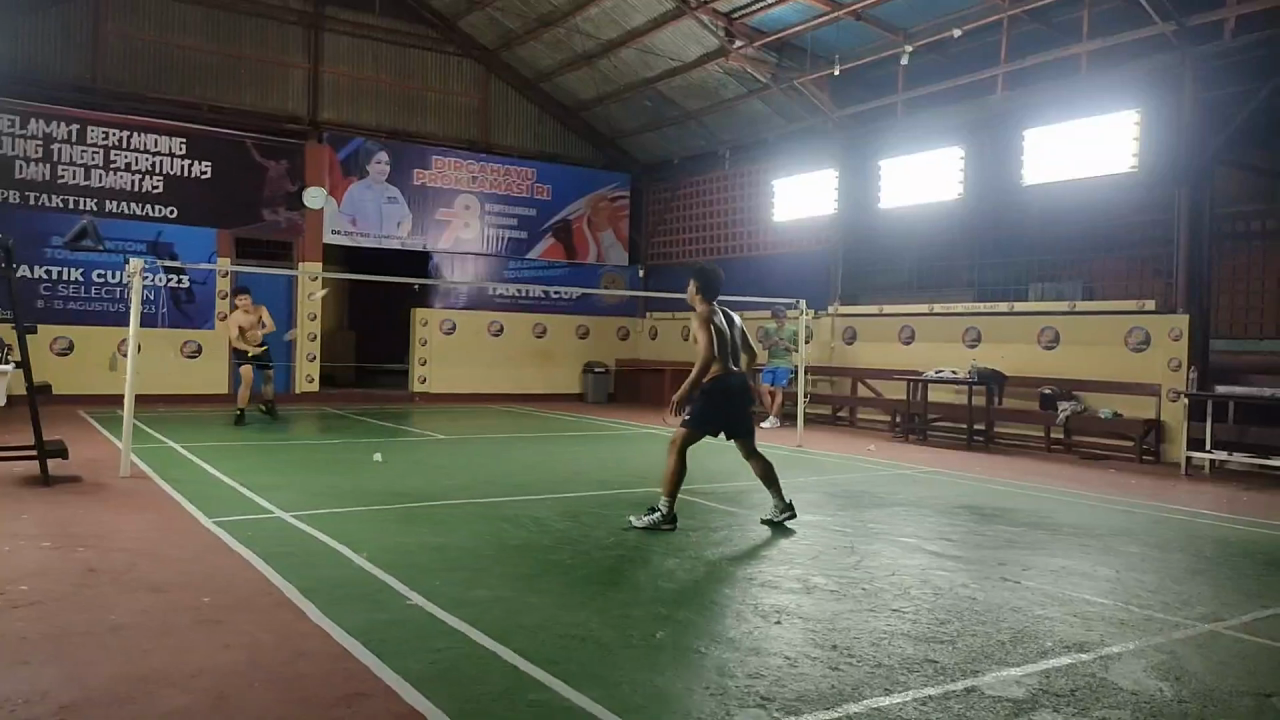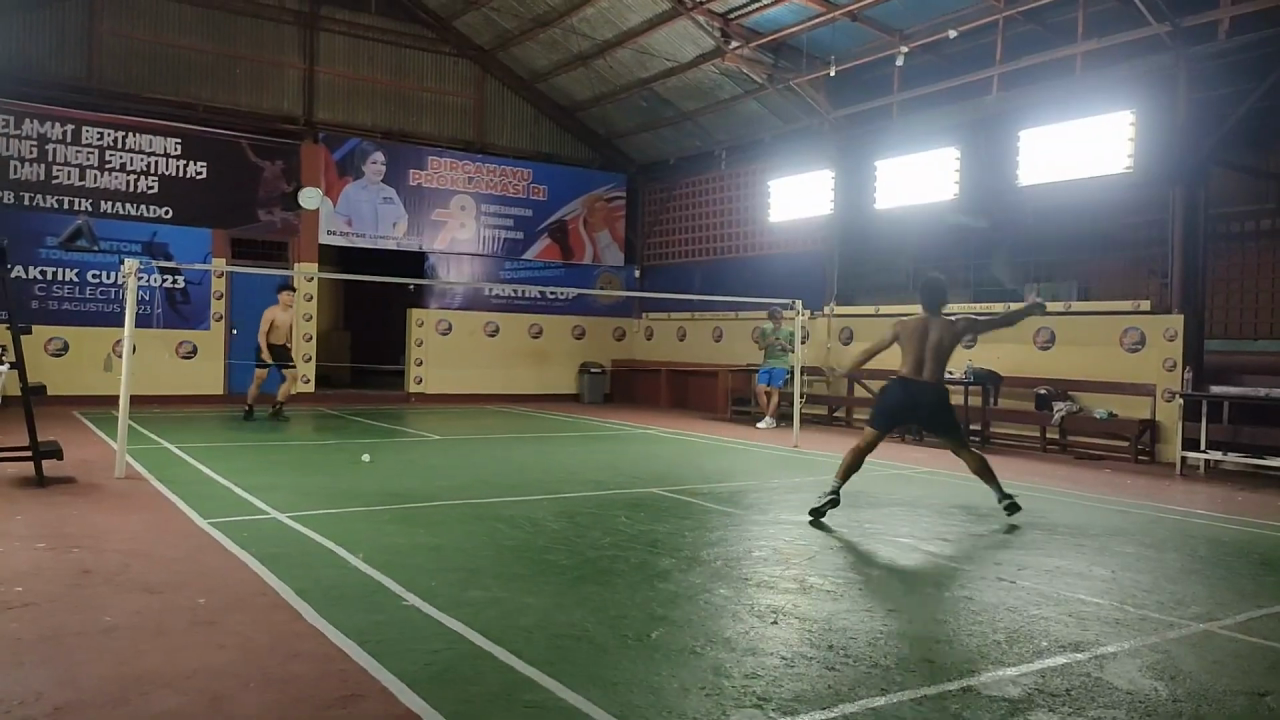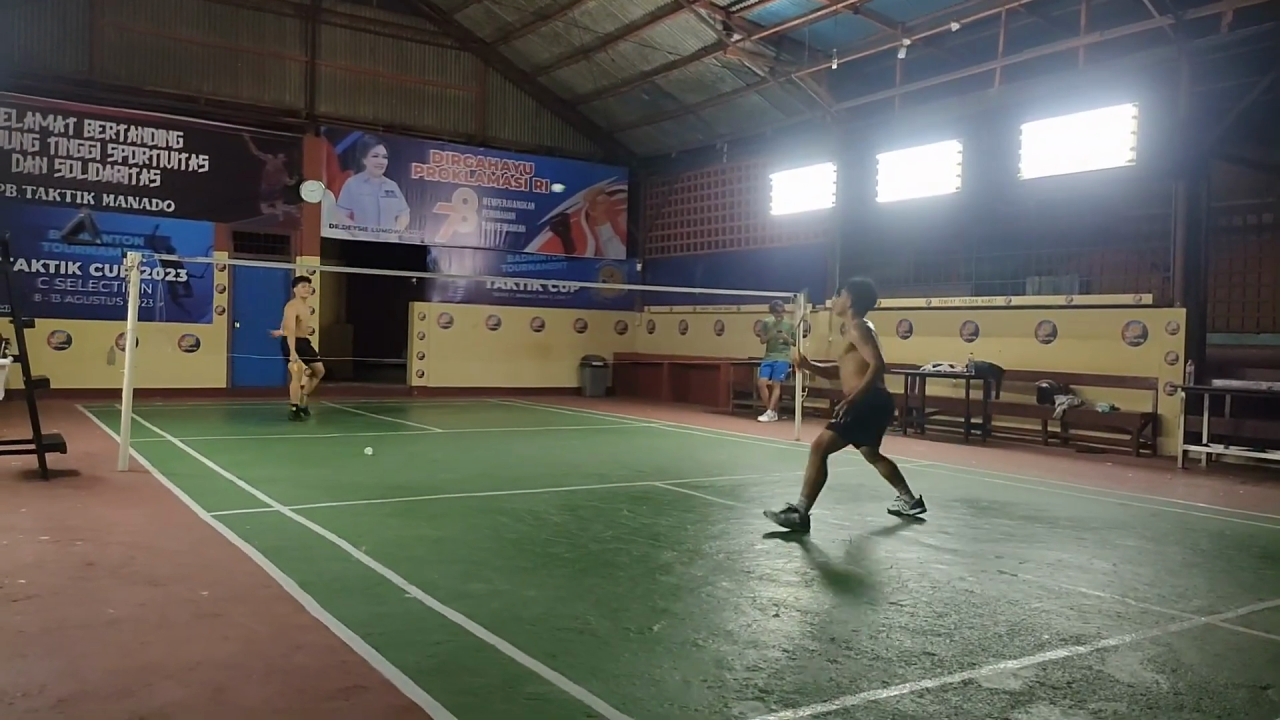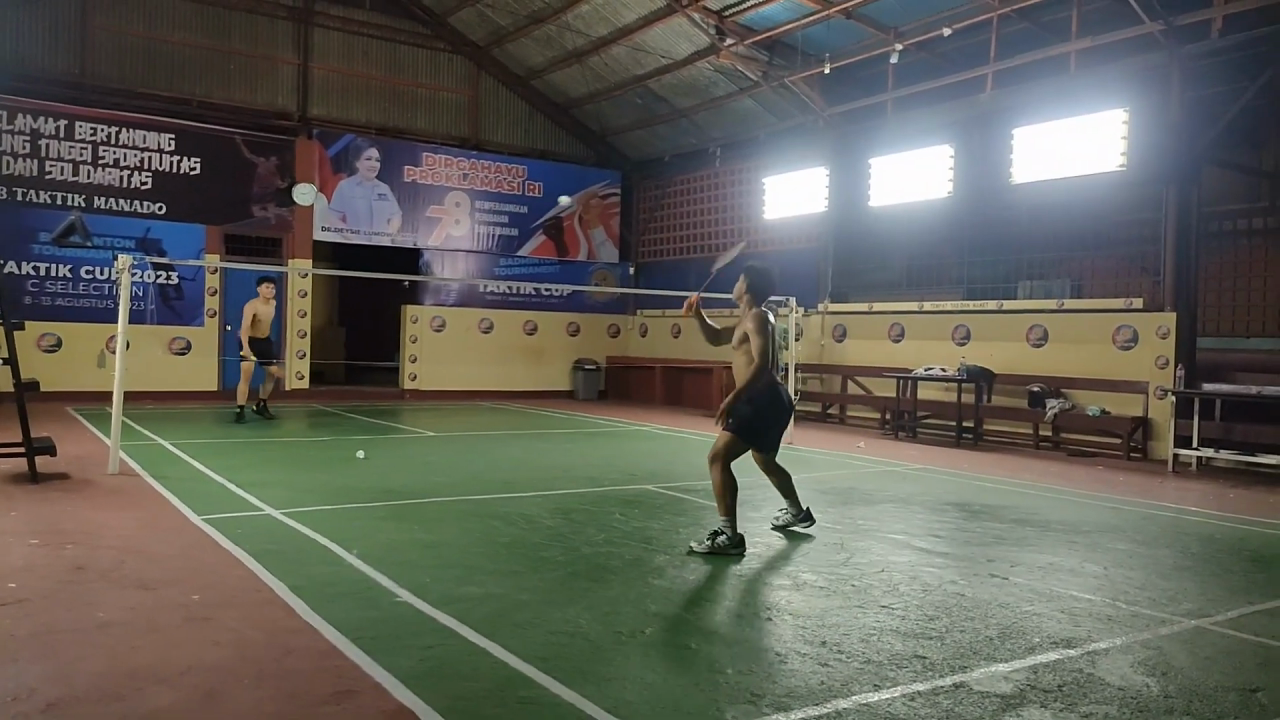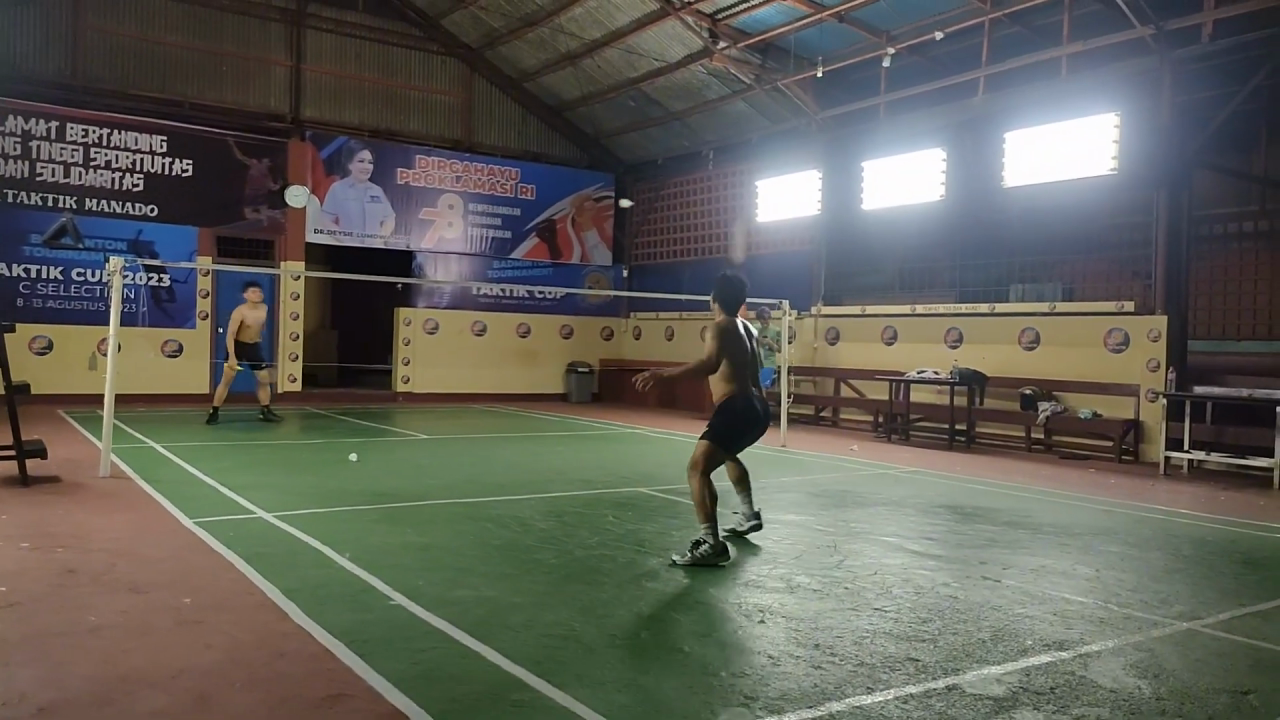
dt=1s
person 1, frame 1
left shoulder: (703, 317)
right shoulder: (732, 317)
left elbow: (709, 356)
right elbow: (751, 354)
left wrist: (685, 390)
left hip: (719, 388)
right hip: (740, 387)
left knee: (678, 445)
right knee: (749, 451)
left ankle: (665, 513)
right ankle: (781, 506)
person 1, frame 2
left shoulder: (902, 326)
right shoulder: (957, 327)
left elbow: (871, 351)
right elbow: (1002, 321)
left wrist: (841, 371)
right wrist: (1031, 308)
left hip: (901, 390)
right hip: (933, 396)
left knee: (864, 445)
right knee: (964, 451)
left ankle: (832, 493)
right ankle: (1003, 498)
person 1, frame 3
left shoulder: (858, 329)
right shoulder: (856, 330)
left elbow: (877, 365)
right elbow: (840, 371)
left wrist: (854, 398)
right wrist: (810, 366)
left hip: (868, 403)
right hip: (875, 402)
left knee: (819, 449)
right knee: (872, 454)
left ankle: (800, 513)
right ankle: (909, 501)
person 1, frame 4
left shoulder: (756, 317)
right shoulder: (747, 319)
left elbow: (761, 364)
right elbow: (715, 336)
left wrist: (731, 398)
right wrist: (698, 314)
left hip: (763, 400)
right hip: (771, 400)
left knee: (718, 458)
right knee: (764, 461)
left ankle: (729, 535)
right ankle: (797, 512)
person 1, frame 5
left shoulder: (720, 326)
right shoulder: (747, 328)
left elbow: (711, 363)
left wrist: (662, 373)
left hip: (736, 409)
right hip: (758, 409)
left knee: (698, 469)
right knee: (729, 457)
left ankle: (711, 544)
right ankle: (749, 514)
